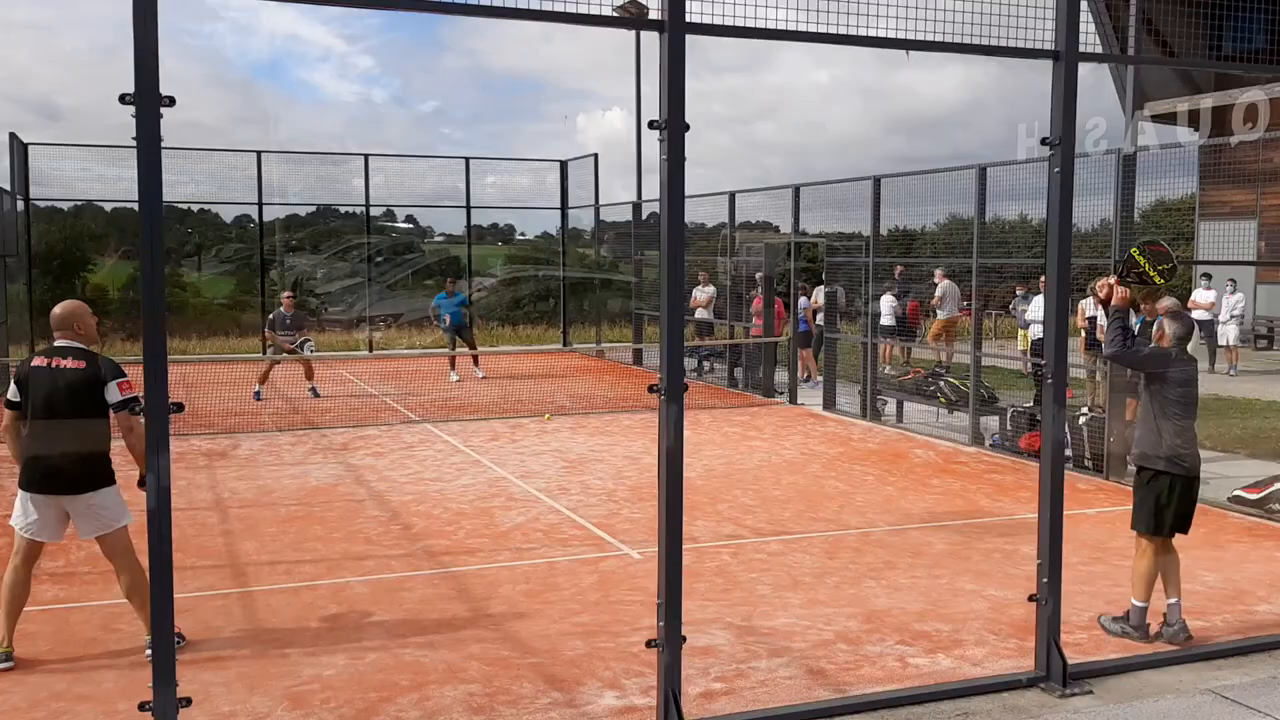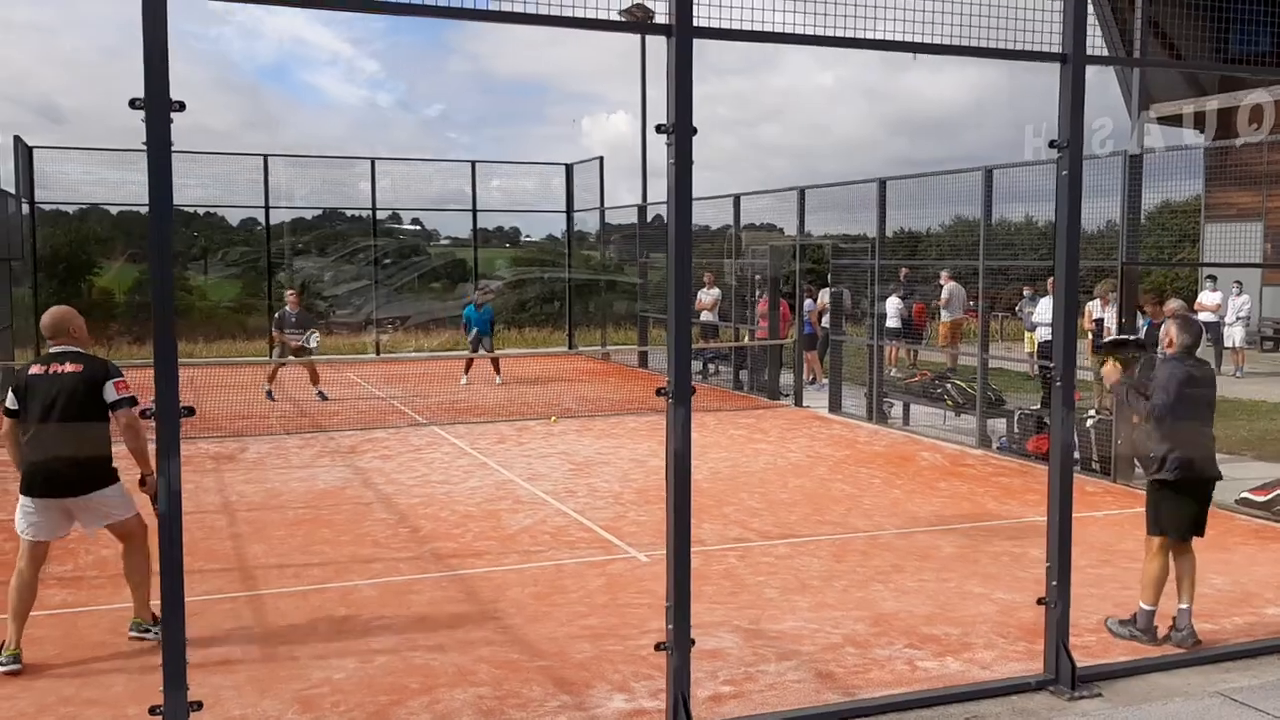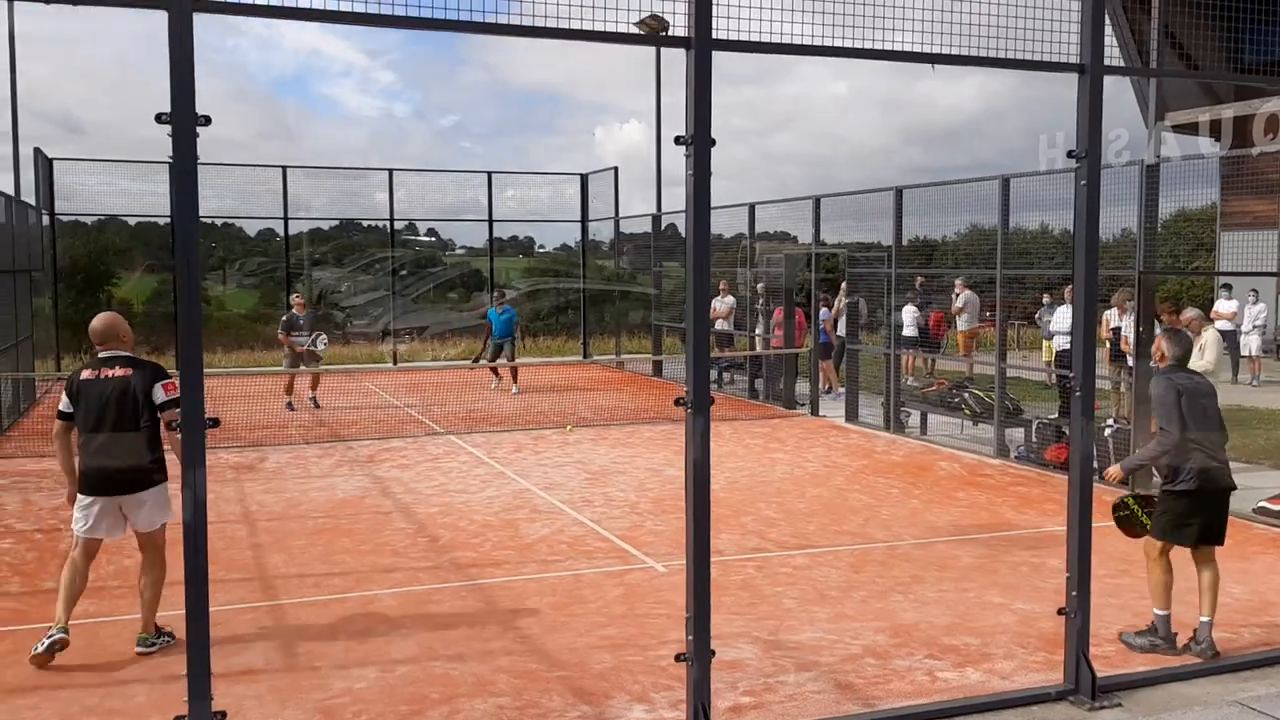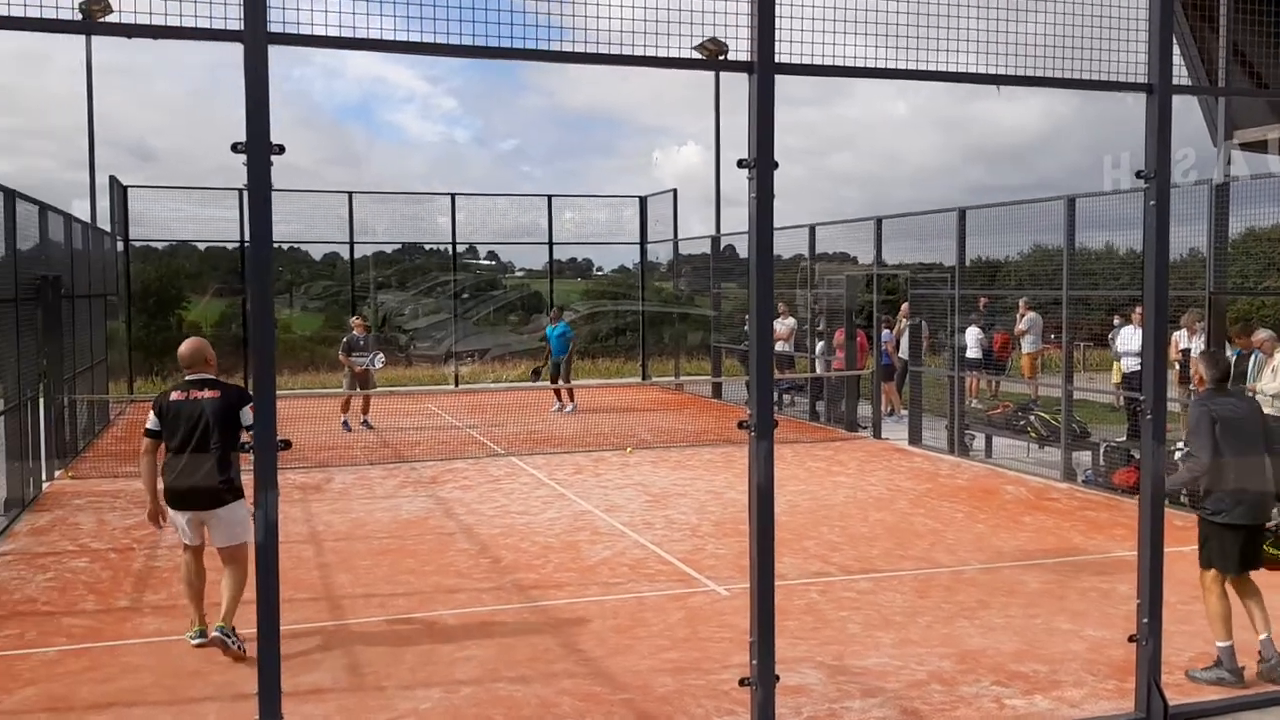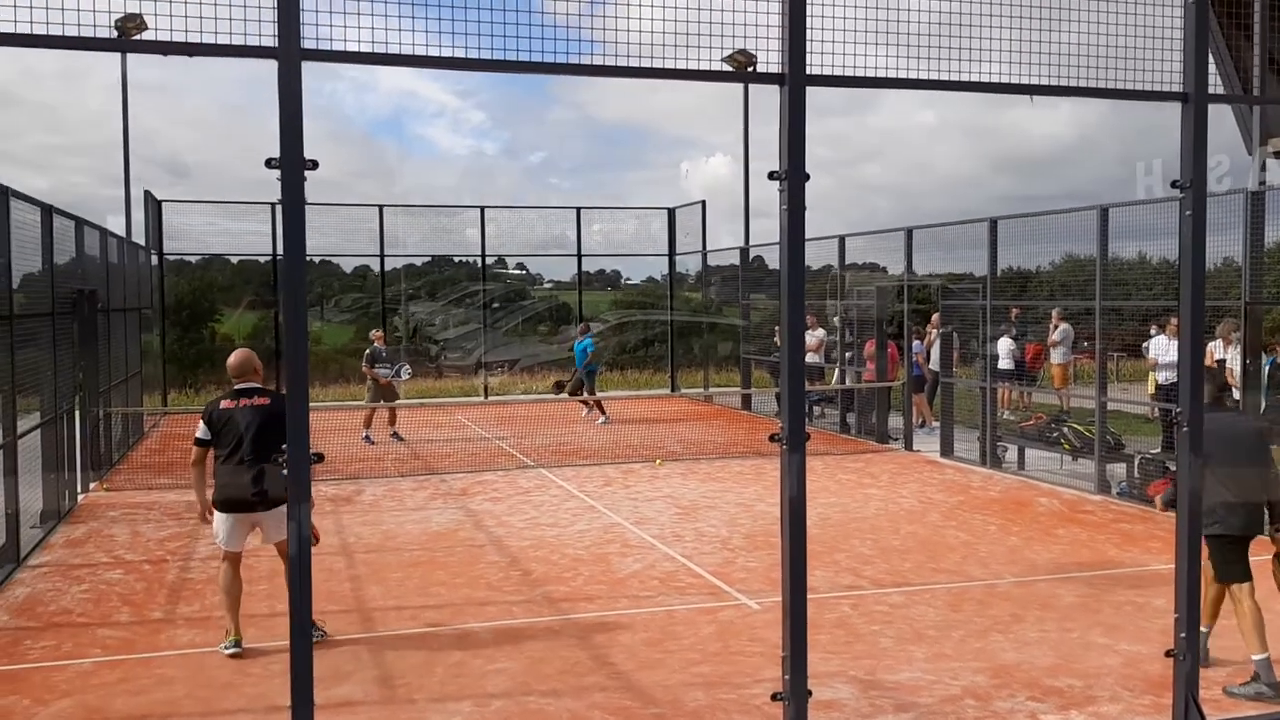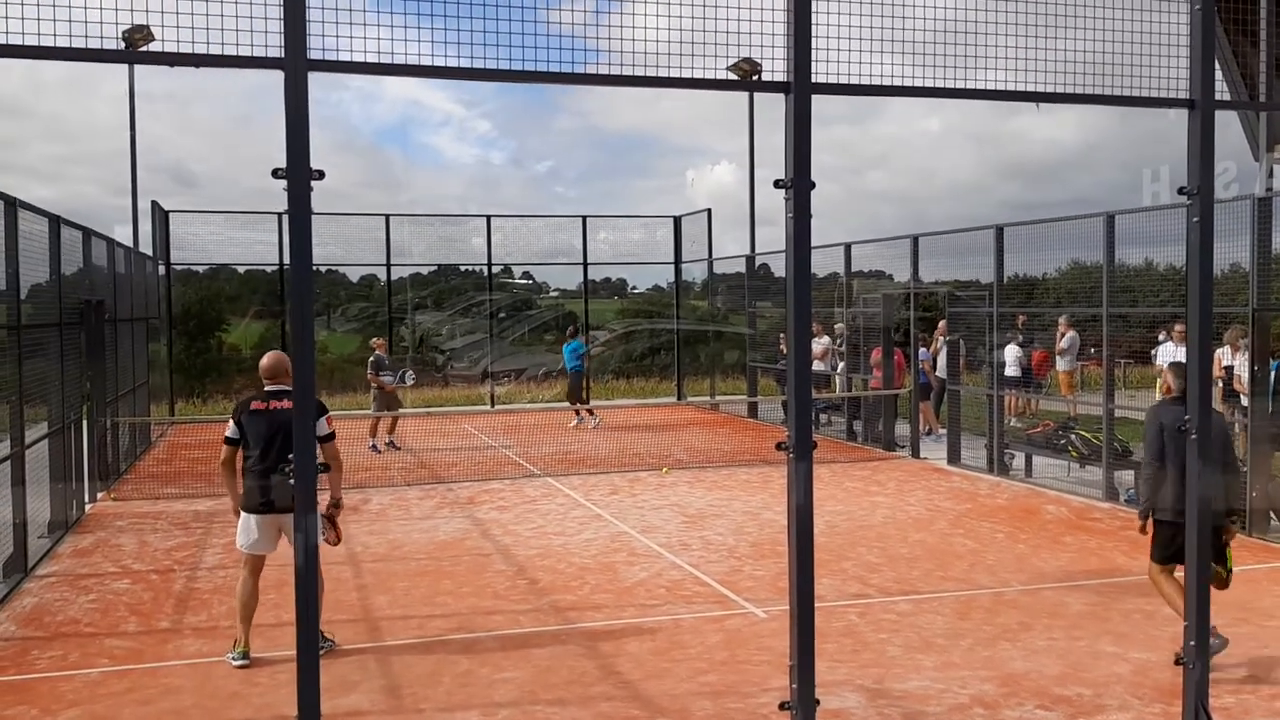
dt=0.3s
person 1, frame 1
right shoulder: (104, 369)
right elbow: (129, 427)
right wrist: (149, 472)
left hip: (37, 480)
right hip: (91, 480)
right knee: (123, 556)
right ankle: (154, 635)
person 1, frame 2
right shoulder: (102, 371)
right elbow: (130, 425)
right wrist: (148, 472)
left hip: (39, 482)
right hip: (92, 480)
right knee: (136, 535)
right ankle: (142, 619)
person 1, frame 3
left shoulder: (77, 378)
right shoulder: (152, 373)
left elbow: (61, 435)
right elbow: (173, 427)
left wrist: (71, 483)
left hip: (94, 481)
right hip: (144, 478)
left knee: (80, 556)
right knee: (153, 552)
left ankle: (58, 629)
right ankle: (147, 632)
person 1, frame 4
left shoulder: (164, 400)
right shoulder: (236, 396)
left elbow: (148, 452)
left wrist: (152, 499)
left hip: (179, 495)
right hip: (222, 493)
left knee: (192, 554)
right knee: (235, 563)
left ankle: (197, 626)
right ankle: (225, 625)
person 1, frame 5
left shoulder: (214, 408)
right shoulder: (282, 403)
left elbow: (196, 460)
left wrist: (202, 500)
left hip: (229, 500)
right hip: (273, 497)
left knee: (230, 563)
right knee: (291, 556)
left ankle: (232, 635)
person 1, frame 6
left shoulder: (244, 408)
right shoulder: (312, 407)
left elbow: (226, 460)
right elbow: (332, 456)
left wrist: (235, 498)
right wrist: (336, 496)
left hip: (256, 503)
right hip: (298, 501)
left knee: (250, 571)
left ankle: (242, 646)
right ankle: (313, 637)
person 2, frame 1
left shoulder: (1163, 359)
right shoulder: (1184, 362)
left elbow: (1114, 351)
right elbow: (1130, 347)
left wrist: (1118, 308)
right wrist: (1114, 306)
left hip: (1160, 466)
right hip: (1184, 466)
left knee: (1147, 543)
right knee: (1163, 542)
left ankle: (1135, 621)
right ankle: (1174, 621)
person 2, frame 2
left shoulder: (1171, 367)
right shoulder: (1204, 371)
left elbow: (1154, 414)
left wrist: (1118, 385)
right wrist: (1129, 384)
left hip: (1173, 469)
right hip: (1202, 469)
left knee: (1157, 546)
right knee: (1182, 545)
left ankle: (1143, 624)
right ankle: (1183, 626)
person 2, frame 3
left shoulder: (1163, 382)
right shoulder: (1201, 382)
left elbow: (1169, 436)
left wrist: (1127, 466)
left hip: (1186, 480)
right hip: (1217, 479)
left knee: (1156, 550)
right knee: (1205, 557)
left ankle: (1161, 633)
right ankle: (1204, 638)
person 2, frame 4
left shoulder: (1202, 407)
right shoulder: (1249, 405)
left elbow: (1201, 463)
left wrist: (1163, 487)
left hip: (1223, 506)
left knee: (1212, 580)
right knee: (1241, 578)
left ankle: (1227, 665)
person 2, frame 5
right shoulder: (1251, 424)
left wrist: (1165, 499)
left hip: (1220, 517)
right hip: (1248, 515)
left knee: (1241, 592)
right knee: (1214, 576)
right ankle: (1198, 645)
person 2, frame 6
left shoulder: (1159, 413)
right shoulder: (1216, 418)
left elbow: (1152, 466)
right elbow: (1232, 471)
left wrist: (1144, 511)
right wrist: (1232, 517)
left hip: (1176, 509)
right hip: (1214, 511)
left knee: (1159, 572)
left ankle: (1206, 635)
